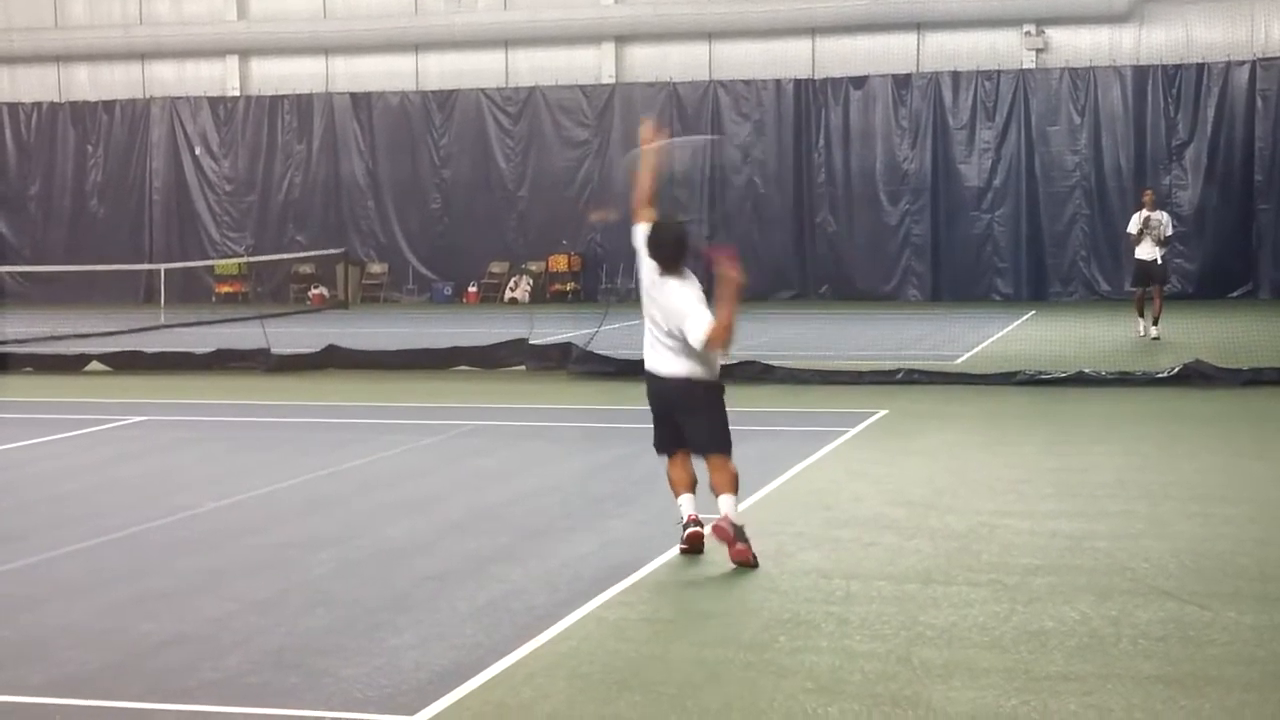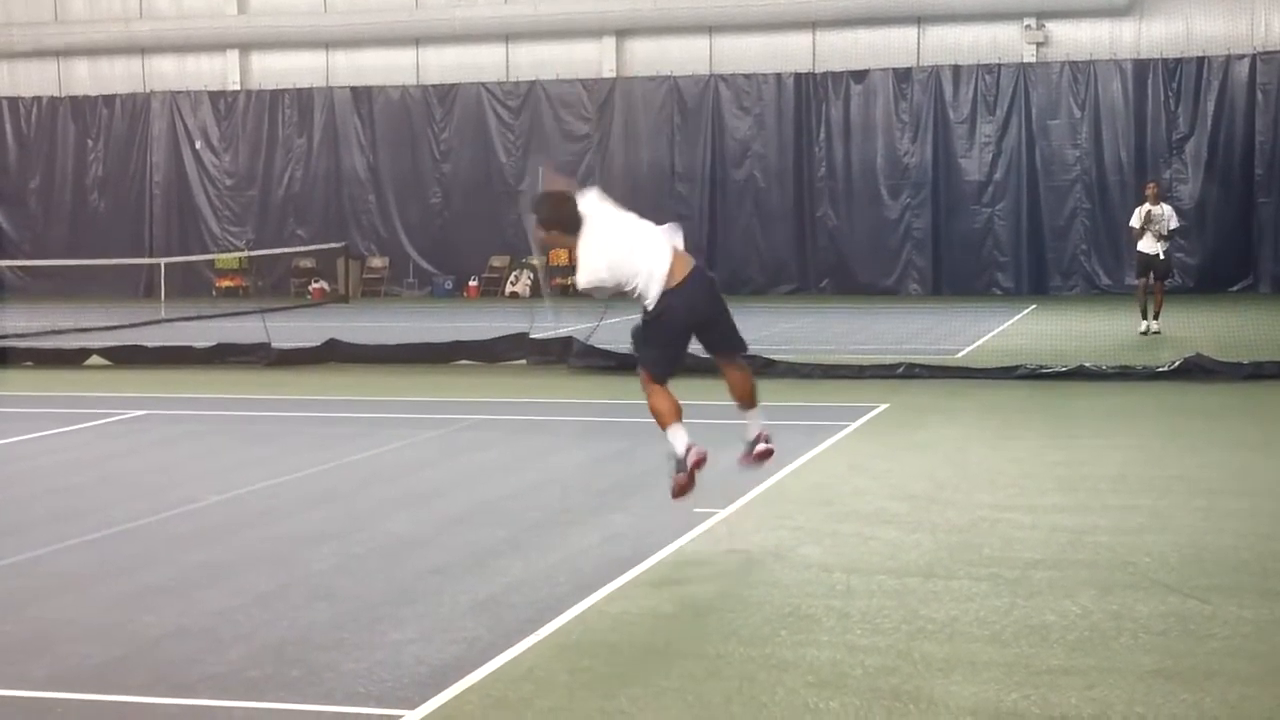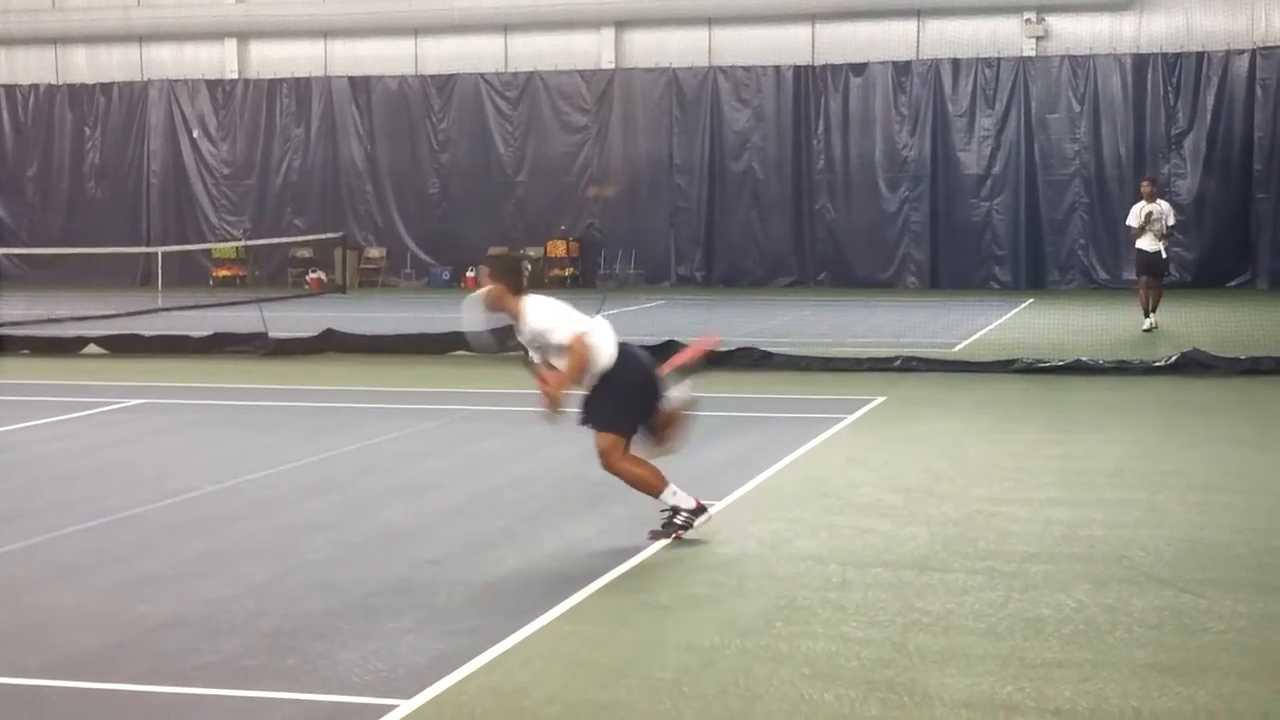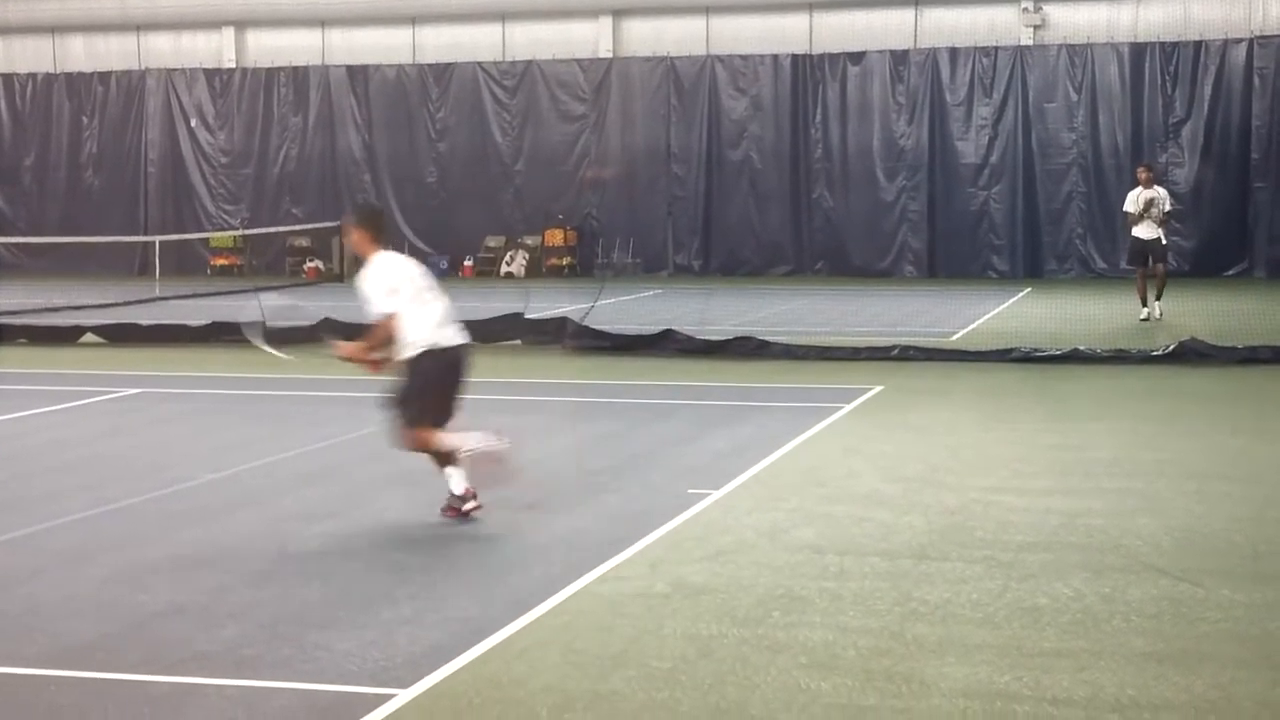
dt=0.3s
person 1, frame 1
left shoulder: (647, 267)
right shoulder: (687, 296)
left elbow: (642, 208)
right elbow: (715, 342)
left wrist: (648, 156)
right wrist: (728, 293)
left hip: (659, 379)
right hip: (695, 384)
left knee: (678, 454)
right knee: (719, 459)
left ankle: (690, 518)
right ankle: (728, 519)
person 1, frame 2
left shoulder: (589, 269)
right shoulder: (592, 206)
left hip: (670, 304)
right hip: (696, 279)
left knee: (653, 382)
right knee: (732, 363)
left ankle: (684, 451)
right ankle: (757, 435)
person 1, frame 3
left shoulder: (541, 315)
right shoulder: (525, 326)
left elbow: (582, 350)
right elbow: (541, 365)
left wrist: (559, 387)
right wrist: (552, 384)
left hip: (617, 368)
right hip: (604, 375)
person 1, frame 4
left shoulder: (372, 275)
right shoulder: (401, 263)
left elbow: (388, 330)
left wrist: (357, 351)
right wrist: (380, 355)
left hip: (429, 353)
right hip: (451, 347)
left knee: (415, 436)
right knee: (425, 430)
left ankle: (480, 443)
right ankle: (462, 493)
